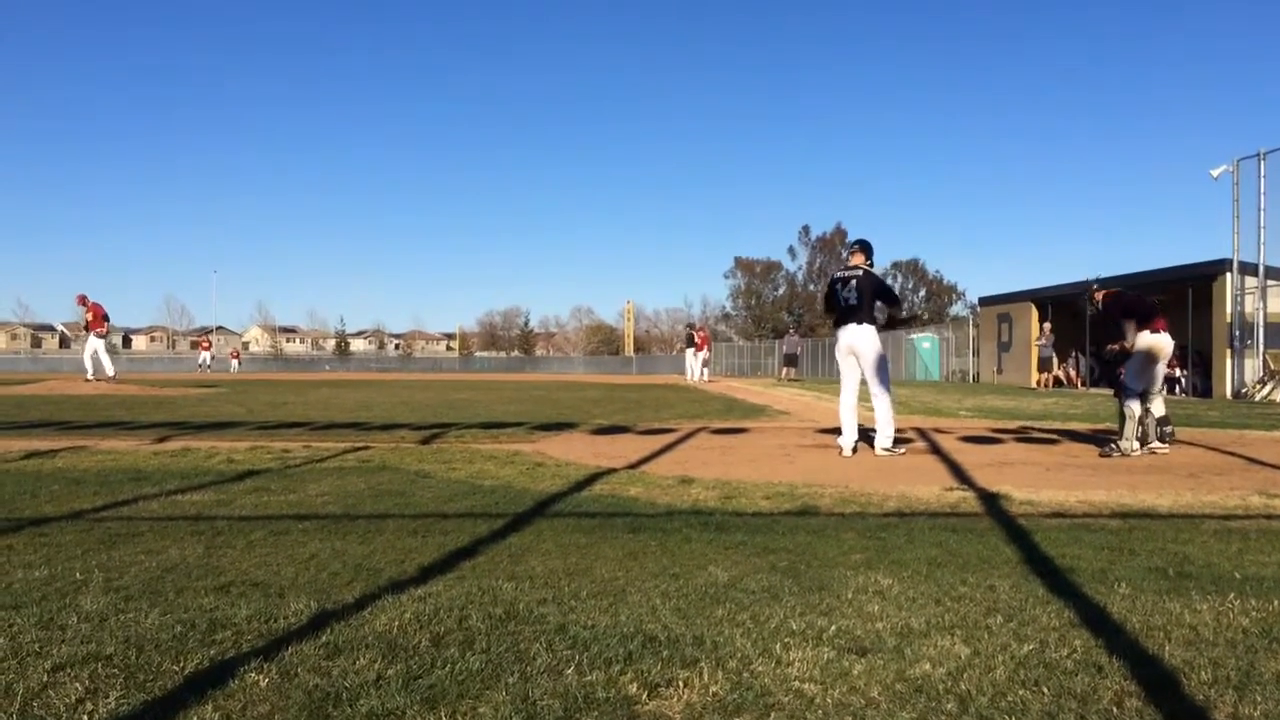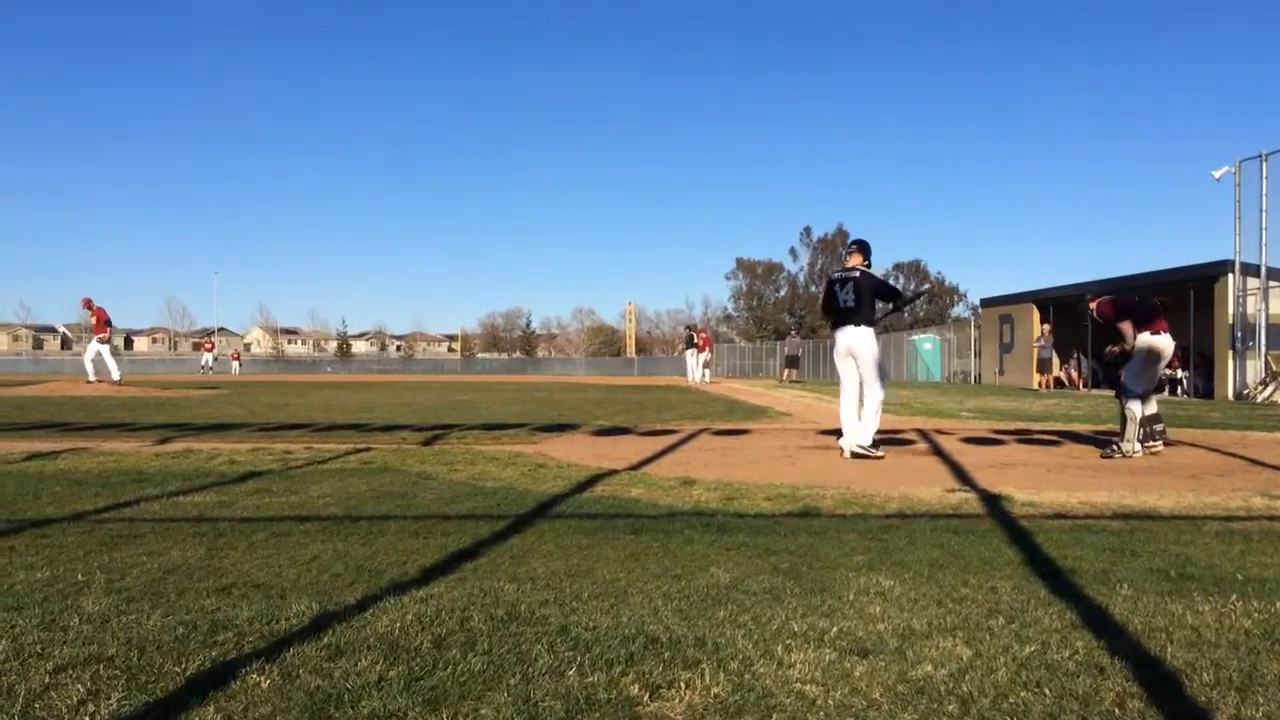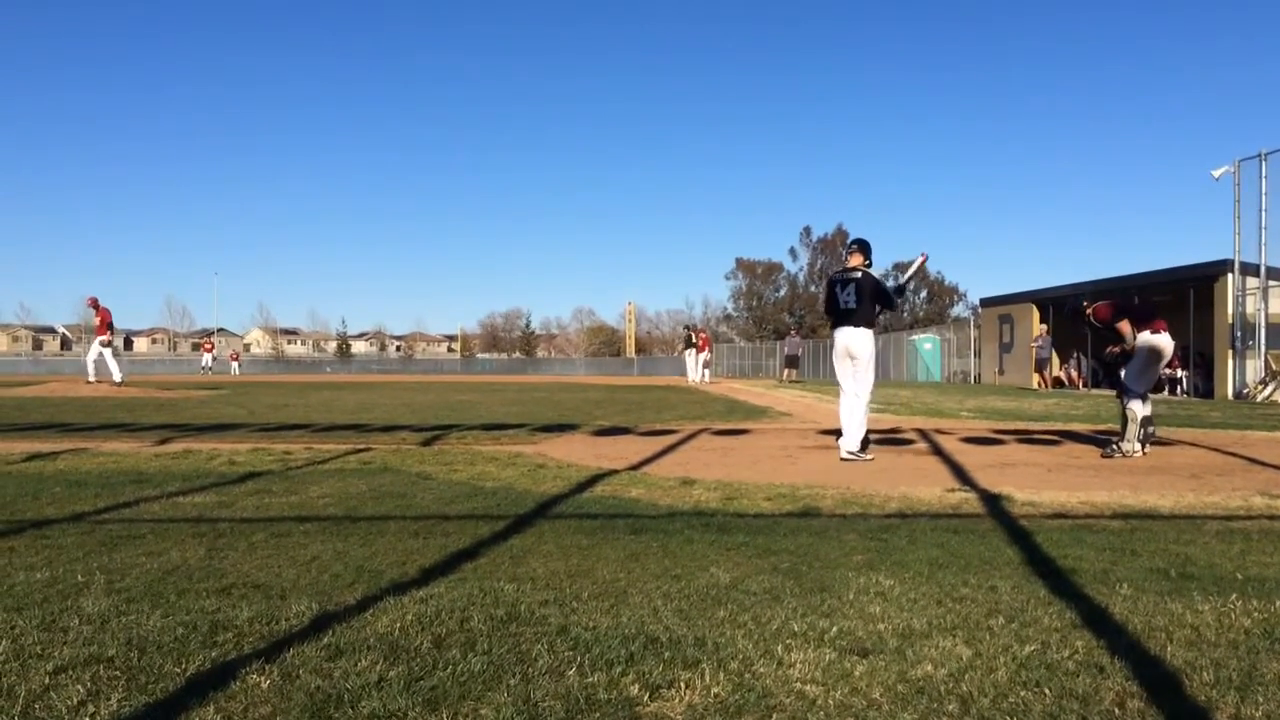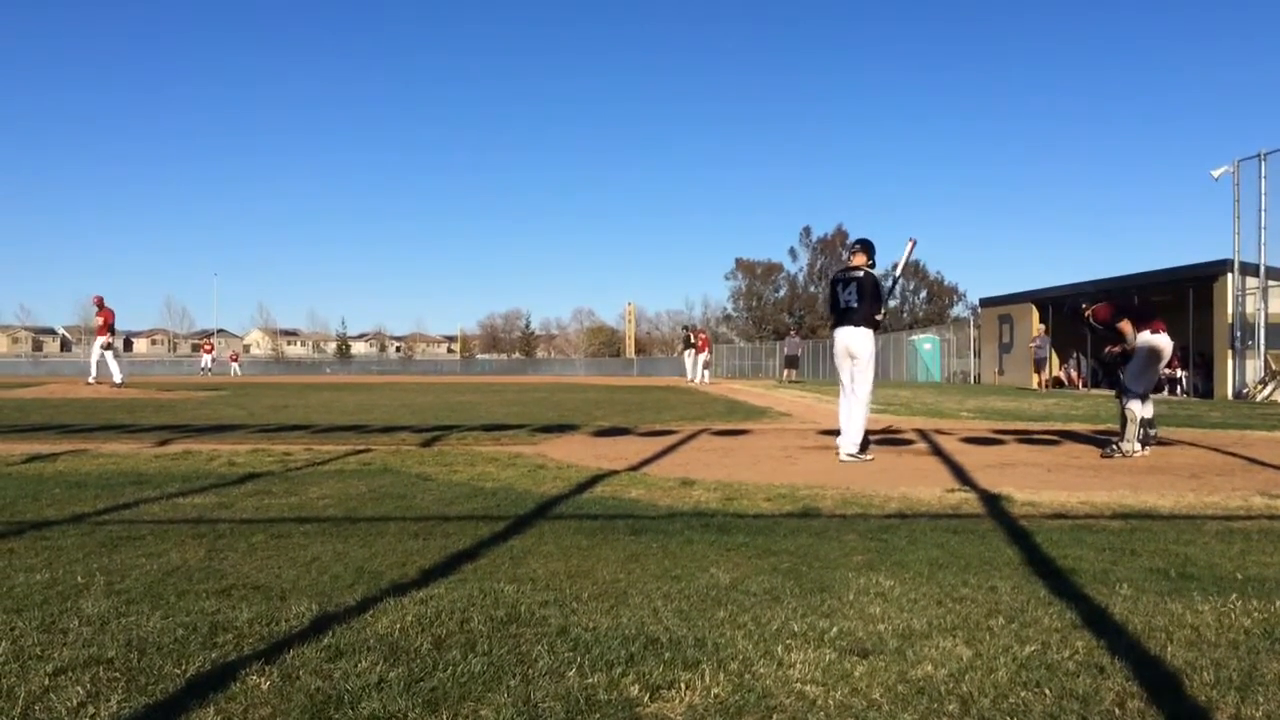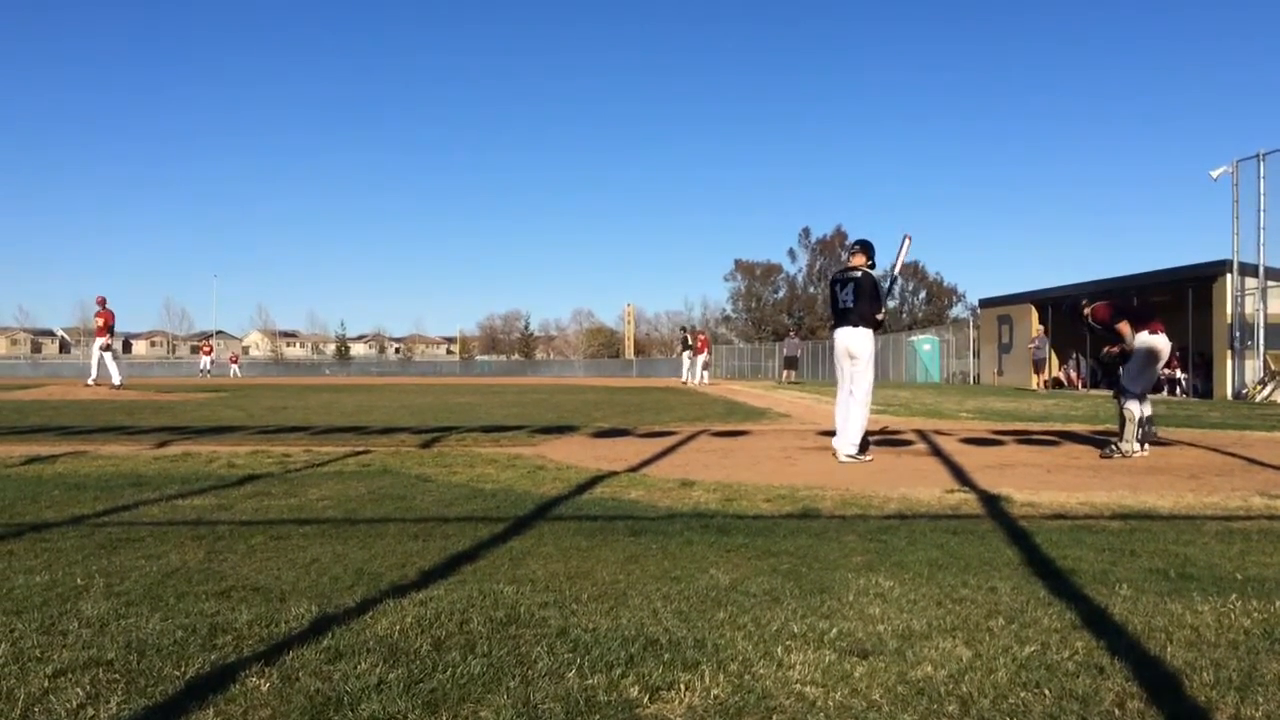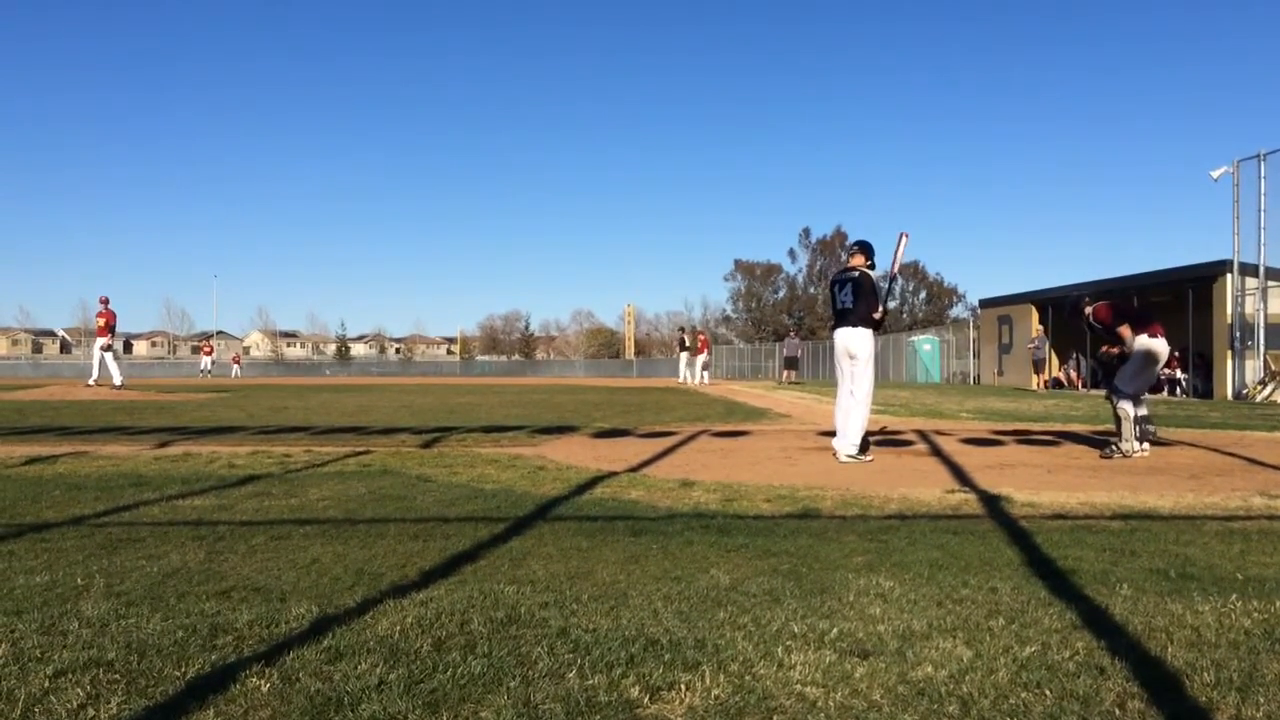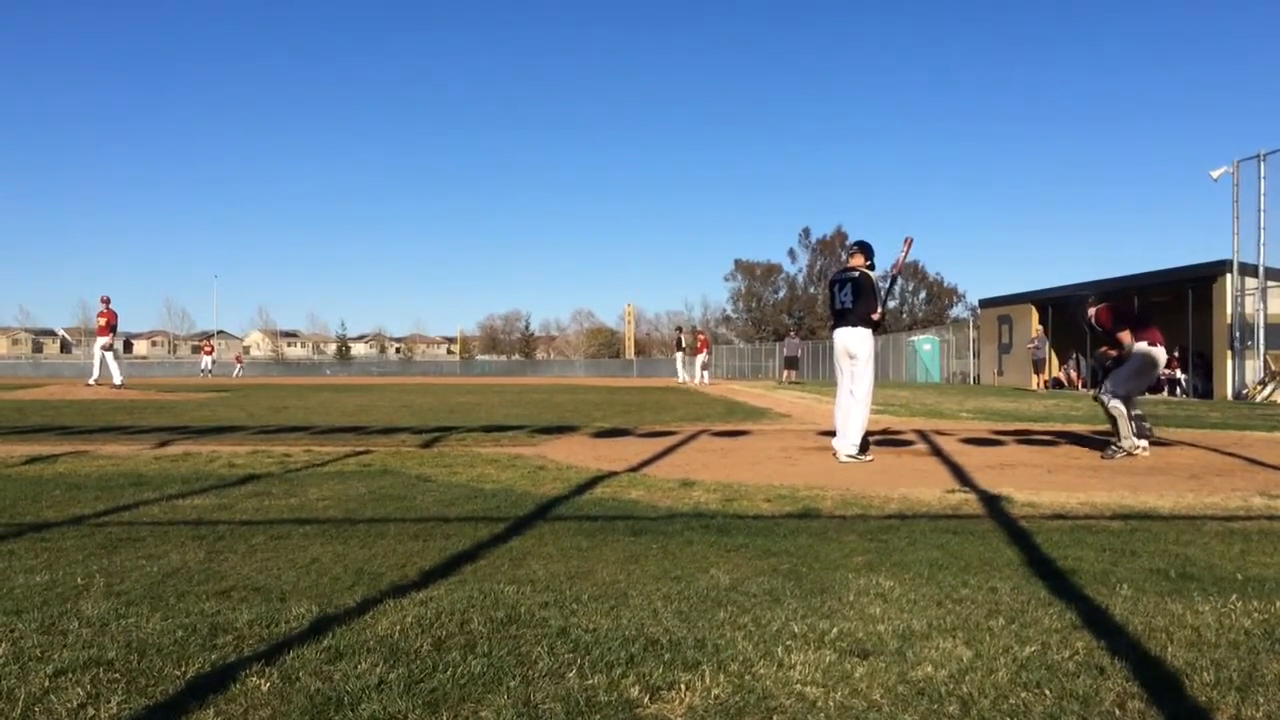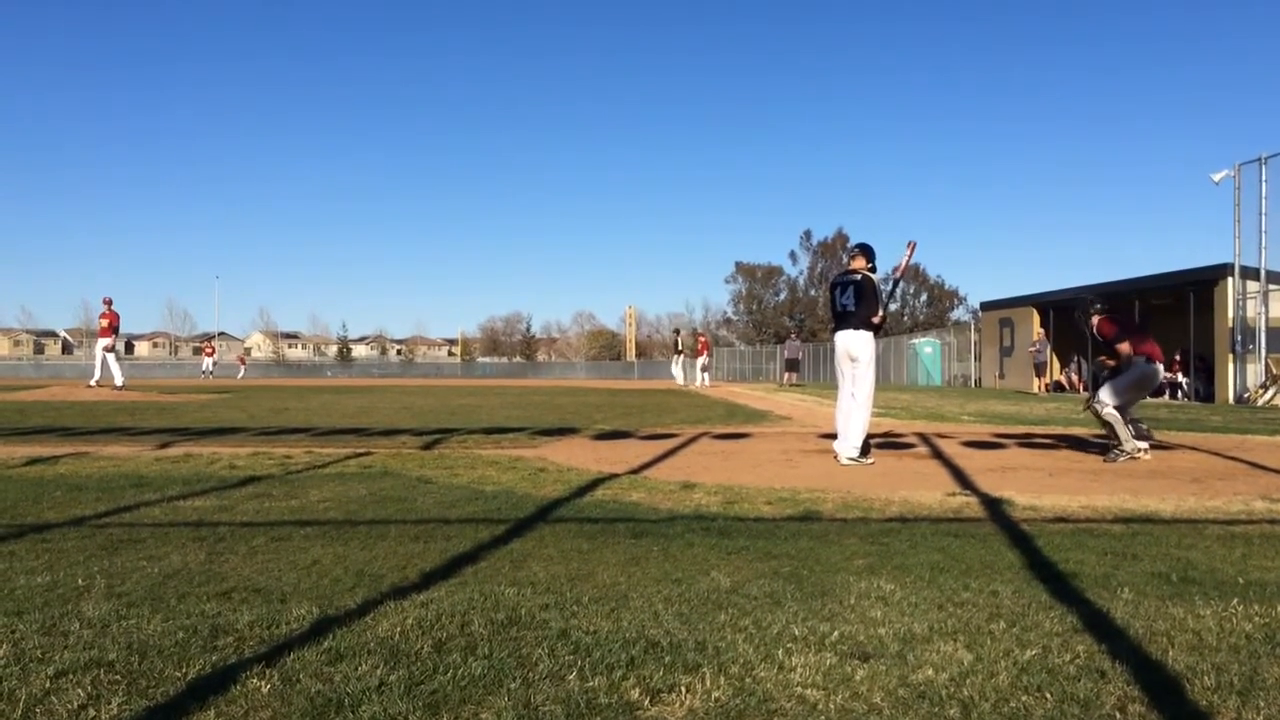
dt=0.2s
person 1, frame 1
left shoulder: (835, 278)
right shoulder: (869, 276)
left elbow: (828, 310)
right elbow: (894, 302)
right wrist: (894, 317)
left hip: (843, 335)
right hip: (865, 332)
left knee: (848, 390)
right knee: (879, 389)
left ankle: (848, 443)
right ankle: (884, 442)
person 1, frame 2
left shoulder: (833, 279)
right shoulder: (867, 278)
left elbow: (826, 312)
right elbow: (897, 297)
right wrist: (898, 304)
left hip: (840, 336)
right hip: (863, 334)
left knee: (847, 391)
right knee: (873, 390)
left ankle: (849, 442)
right ankle: (862, 441)
person 1, frame 3
left shoulder: (834, 279)
right shoulder: (868, 279)
left elbow: (828, 312)
right elbow: (891, 304)
right wrist: (898, 293)
left hip: (839, 335)
right hip: (861, 335)
left knee: (847, 391)
right knee: (861, 392)
left ankle: (849, 440)
right ankle: (851, 446)
person 1, frame 4
left shoulder: (836, 278)
right shoulder: (869, 278)
left elbow: (832, 311)
right elbow: (878, 315)
right wrist: (874, 321)
left hip: (840, 334)
right hip: (861, 334)
left knee: (847, 391)
right knee: (860, 392)
left ankle: (846, 442)
right ankle: (851, 447)
person 1, frame 5
left shoulder: (836, 278)
right shoulder: (867, 277)
left elbow: (834, 310)
right elbow: (879, 314)
right wrist: (876, 320)
left hip: (839, 335)
right hip: (860, 334)
left knee: (845, 391)
right knee: (860, 392)
left ankle: (841, 443)
right ankle: (850, 448)
person 1, frame 6
left shoulder: (836, 279)
right shoulder: (866, 277)
left elbow: (836, 310)
right elbow: (876, 314)
right wrist: (879, 320)
left hip: (839, 335)
right hip: (860, 334)
left knee: (844, 390)
right knee: (861, 391)
left ankle: (841, 443)
right ankle: (851, 448)
person 1, frame 7
left shoulder: (835, 279)
right shoulder: (866, 277)
left elbow: (834, 311)
right elbow: (875, 314)
right wrist: (876, 319)
left hip: (839, 334)
right hip: (860, 334)
left knee: (844, 390)
right knee: (860, 391)
left ankle: (842, 443)
right ankle: (851, 448)
person 1, frame 8
left shoulder: (836, 282)
right shoulder: (867, 280)
left elbow: (835, 315)
right elbow: (876, 318)
right wrist: (879, 323)
left hip: (840, 338)
right hip: (861, 337)
left knee: (845, 393)
right knee: (861, 394)
left ankle: (843, 446)
right ankle: (852, 450)
person 2, frame 1
left shoulder: (1107, 299)
right shoulder: (1120, 296)
left elbow: (1130, 323)
left wrist: (1125, 346)
right wrist: (1123, 345)
left hip: (1150, 339)
right hip: (1164, 340)
left knee: (1128, 389)
right knee: (1151, 391)
left ankle: (1128, 443)
right ankle: (1159, 440)
person 2, frame 2
left shoulder: (1101, 306)
right shoulder: (1113, 303)
left elbow: (1128, 329)
left wrist: (1125, 348)
right wrist: (1122, 347)
left hip: (1151, 341)
right hip: (1165, 340)
left knee: (1129, 391)
right knee: (1145, 391)
left ankle: (1129, 446)
right ankle: (1153, 439)
person 2, frame 3
left shoulder: (1098, 312)
right shoulder: (1108, 308)
left elbow: (1127, 329)
left wrist: (1124, 348)
right wrist: (1121, 348)
left hip: (1151, 340)
right hip: (1165, 340)
left knee: (1130, 391)
right knee: (1140, 391)
left ankle: (1129, 445)
right ankle: (1143, 440)
person 2, frame 4
left shoulder: (1098, 313)
right shoulder: (1106, 310)
left elbow: (1128, 329)
left wrist: (1125, 348)
right wrist: (1120, 348)
left hip: (1150, 340)
right hip: (1163, 341)
left knee: (1129, 391)
right knee: (1142, 392)
left ankle: (1128, 445)
right ankle: (1143, 442)
person 2, frame 5
left shoulder: (1099, 312)
right shoulder: (1104, 311)
left elbow: (1128, 332)
left wrist: (1122, 350)
right wrist: (1117, 349)
left hip: (1149, 341)
right hip: (1161, 342)
left knee: (1128, 392)
right knee: (1140, 393)
left ankle: (1128, 446)
right ankle: (1143, 442)
person 2, frame 6
left shoulder: (1099, 311)
right shoulder: (1103, 310)
left elbow: (1127, 336)
left wrist: (1121, 351)
right wrist: (1117, 350)
left hip: (1147, 344)
right hip: (1159, 345)
left knee: (1119, 392)
right knee: (1134, 394)
left ankle: (1126, 445)
right ankle: (1141, 443)
person 2, frame 7
left shoulder: (1102, 315)
right shoulder: (1108, 312)
left elbow: (1127, 341)
left wrist: (1118, 354)
right wrist: (1115, 353)
left hip: (1147, 351)
right hip: (1156, 352)
left knee: (1106, 394)
right knee: (1125, 397)
left ankle: (1127, 444)
right ankle: (1142, 442)
person 2, frame 8
left shoulder: (1102, 324)
right shoulder: (1111, 323)
left elbow: (1126, 355)
left wrist: (1116, 367)
right wrist: (1114, 365)
left hip: (1144, 366)
right hip: (1153, 368)
left knee: (1098, 403)
right knee: (1118, 407)
left ankle: (1128, 446)
right ankle: (1140, 445)
